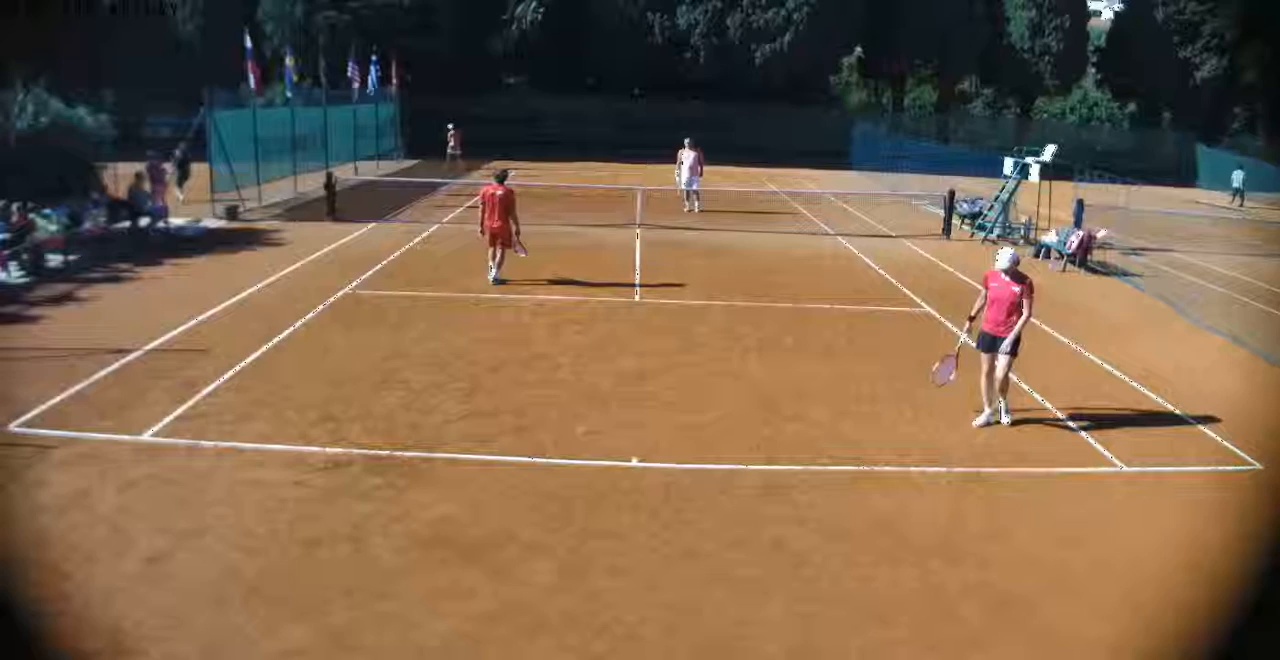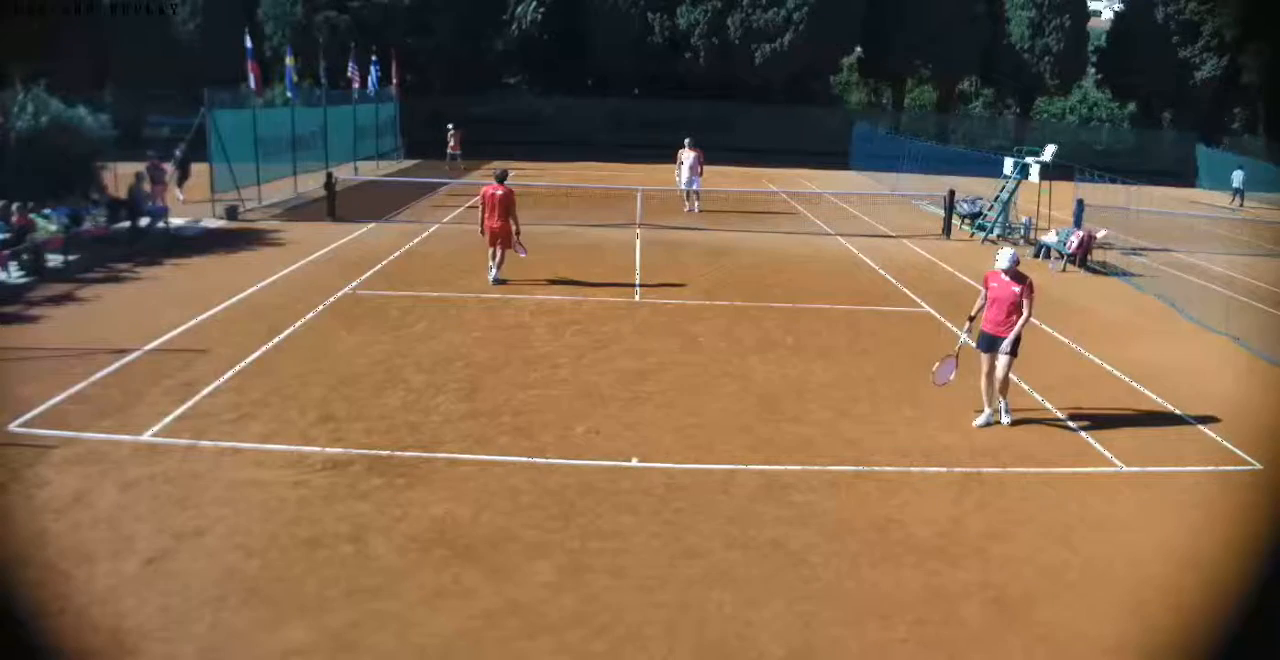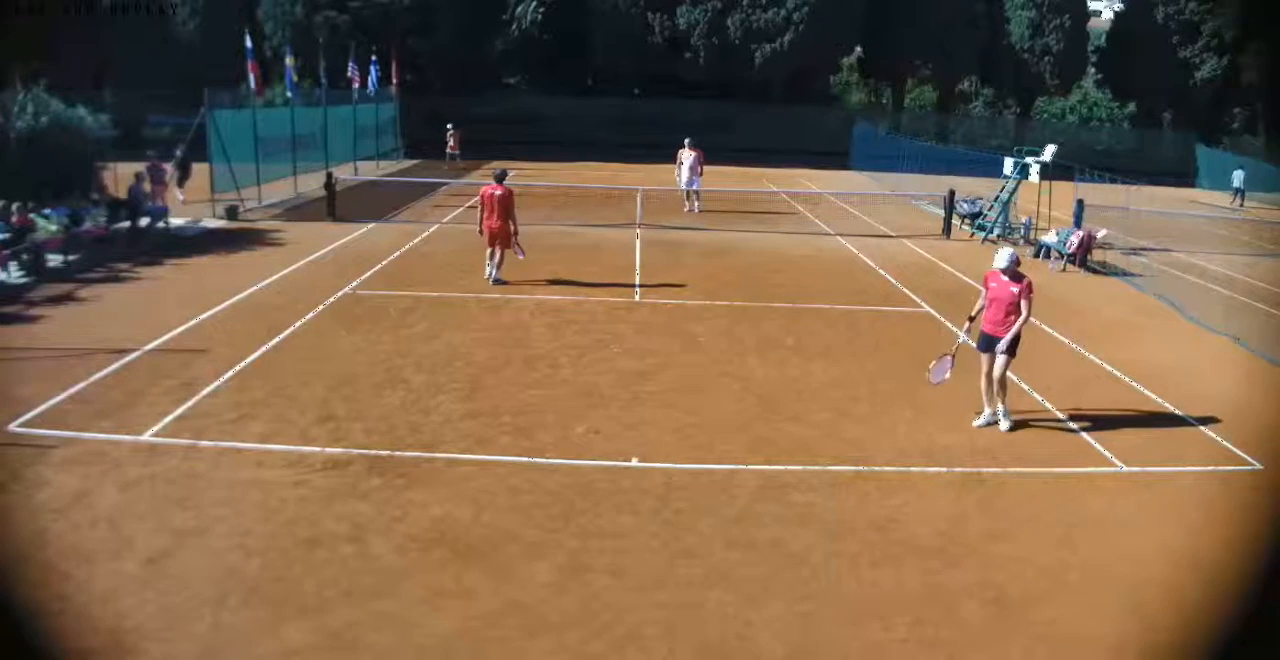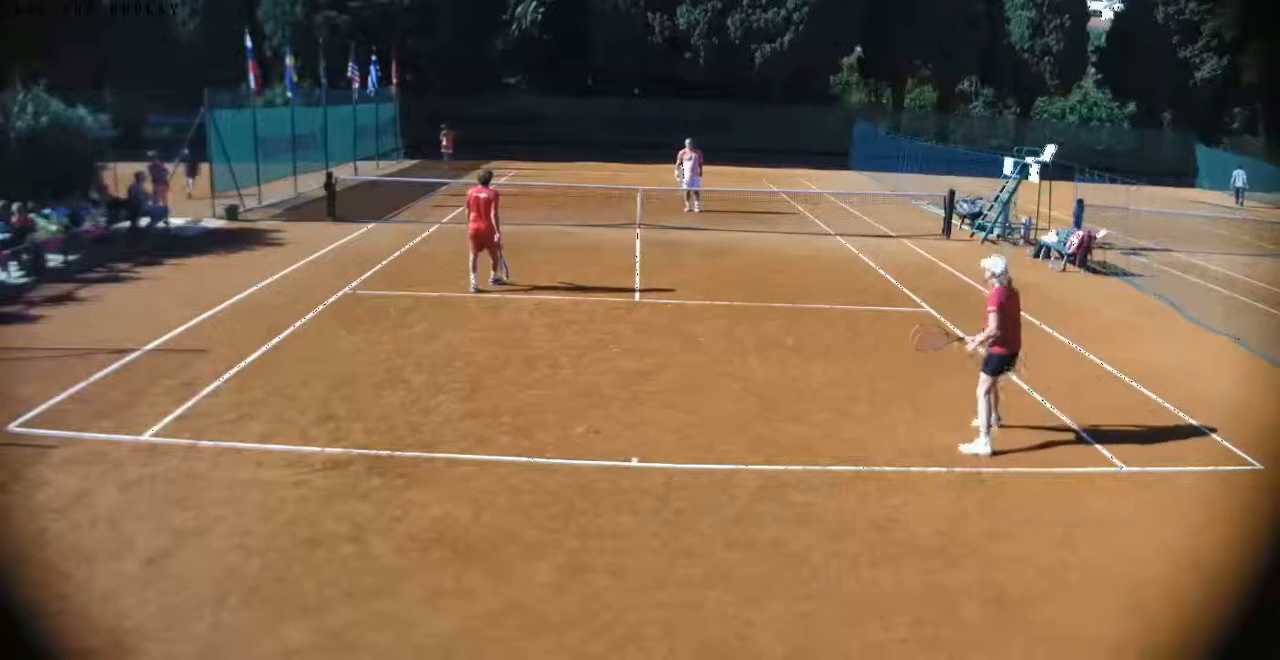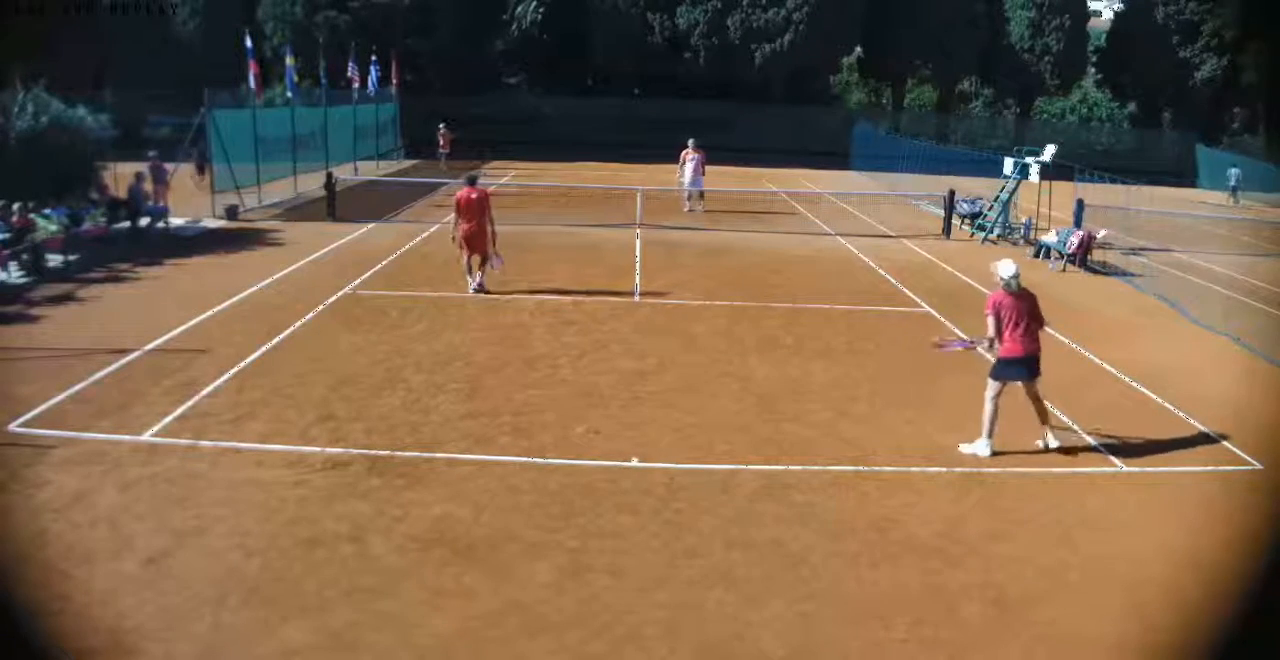
dt=0.4s
person 1, frame 1
left shoulder: (1025, 282)
right shoulder: (990, 276)
left elbow: (1026, 314)
left wrist: (1012, 337)
right wrist: (970, 319)
left hip: (1009, 336)
right hip: (988, 331)
left knee: (1001, 375)
right knee: (986, 372)
left ankle: (1002, 403)
right ankle: (988, 411)
person 1, frame 2
left shoulder: (1025, 282)
right shoulder: (990, 276)
left elbow: (1026, 314)
left wrist: (1011, 337)
right wrist: (970, 319)
left hip: (1009, 336)
right hip: (988, 331)
left knee: (1001, 375)
right knee: (986, 372)
left ankle: (1003, 403)
right ankle: (988, 412)
person 1, frame 3
left shoulder: (1023, 283)
right shoulder: (990, 276)
left elbow: (1025, 315)
left wrist: (1008, 338)
right wrist: (970, 320)
left hip: (1007, 336)
right hip: (987, 331)
left knee: (997, 375)
right knee: (986, 372)
left ankle: (1001, 409)
right ankle: (988, 412)
person 1, frame 4
left shoulder: (996, 294)
right shoulder: (1010, 291)
left elbow: (993, 329)
left wrist: (976, 343)
right wrist: (981, 337)
left hip: (1001, 350)
right hip: (1012, 347)
left knee: (982, 392)
right knee: (989, 383)
left ankle: (983, 441)
right ankle: (993, 417)
person 1, frame 5
left shoulder: (994, 299)
right shoulder: (1029, 296)
left elbow: (992, 333)
right elbow: (1040, 324)
left wrist: (988, 342)
left hip: (1009, 355)
right hip: (1031, 353)
left knee: (991, 397)
right knee: (1033, 394)
left ankle: (984, 443)
right ankle: (1049, 437)
